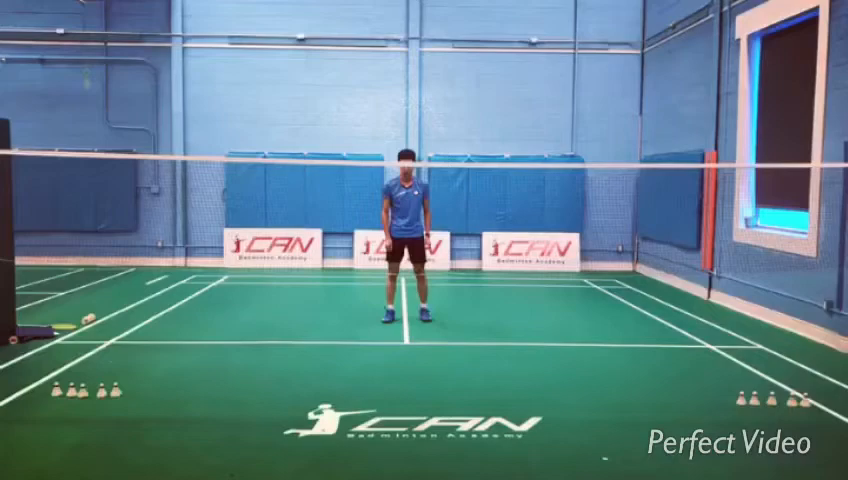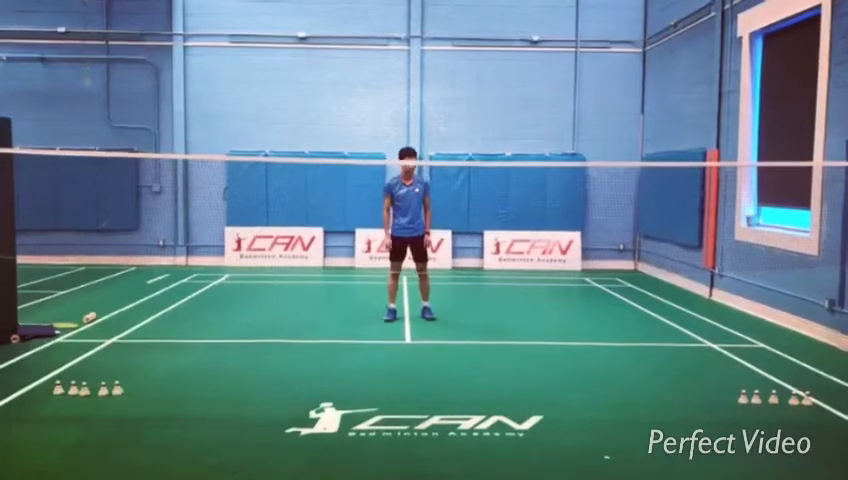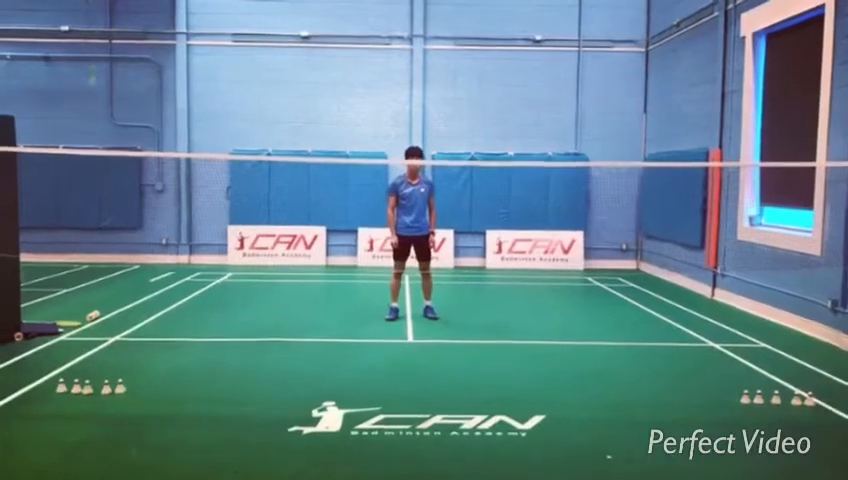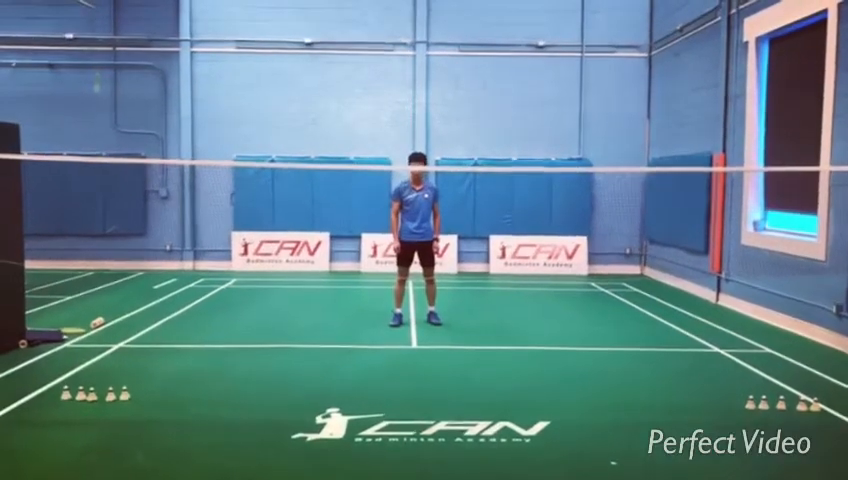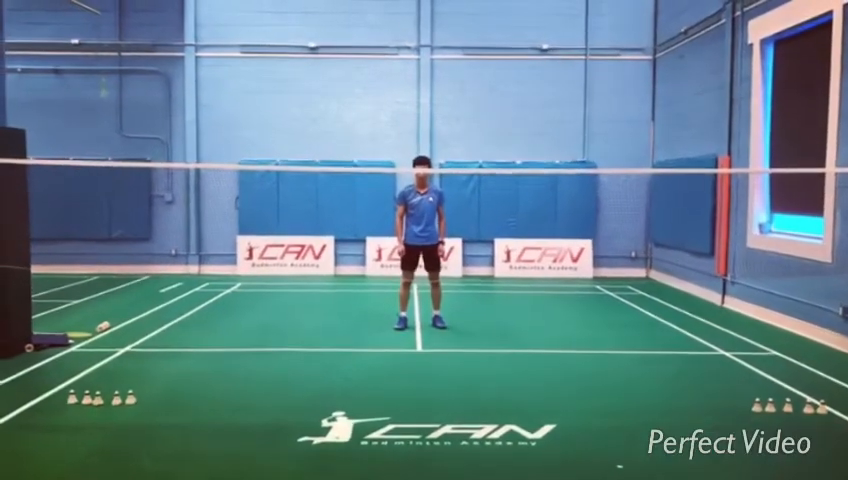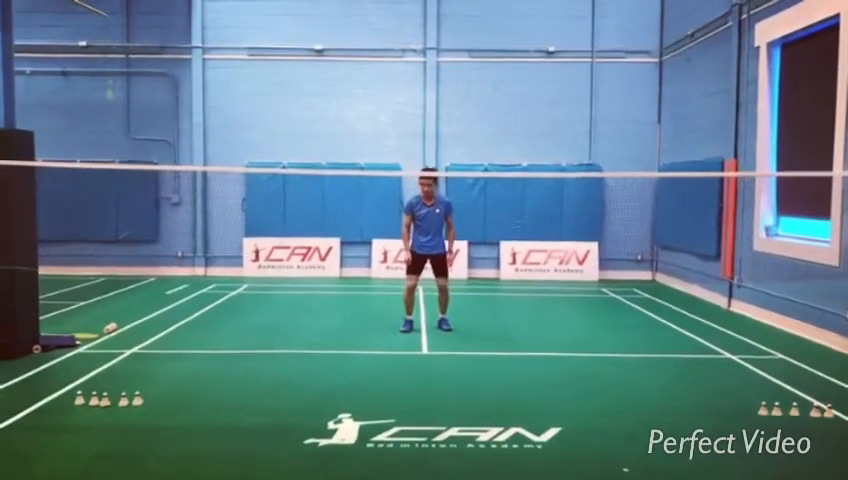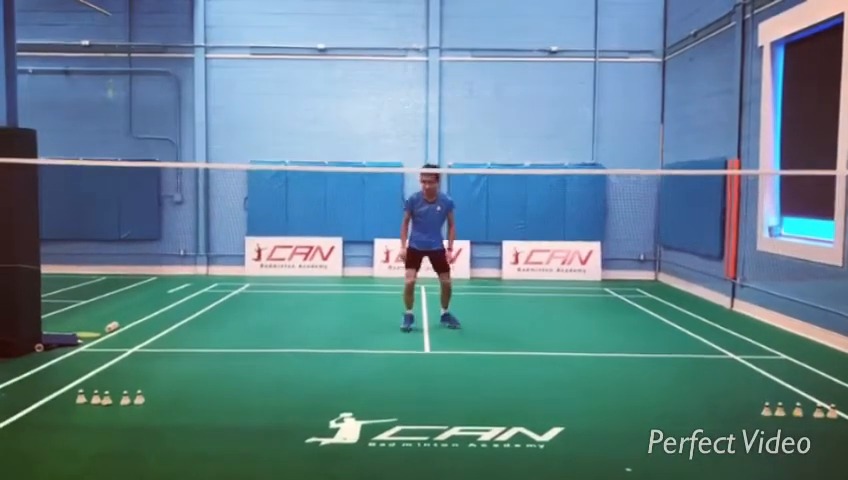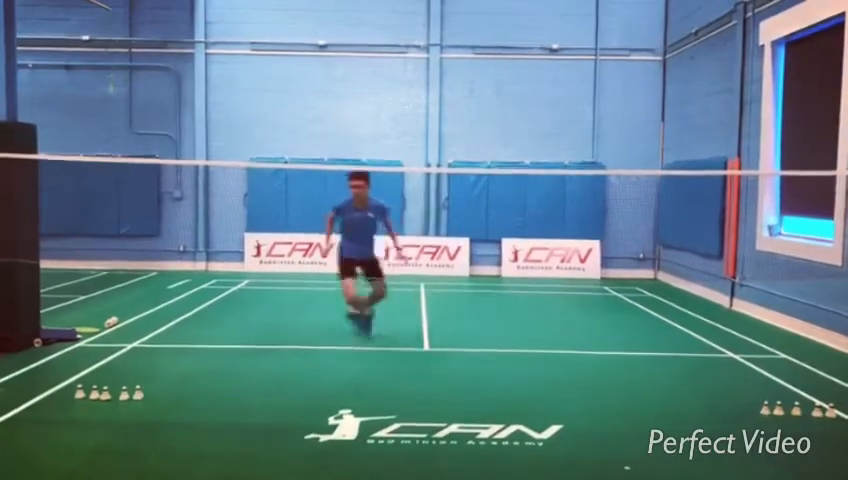
dt=0.5s
person 1, frame 1
left shoulder: (422, 186)
right shoulder: (390, 186)
left elbow: (427, 211)
right elbow: (385, 212)
left wrist: (428, 234)
right wrist: (387, 236)
left hip: (416, 235)
right hip: (396, 236)
left knee: (420, 273)
right knee: (392, 274)
left ankle: (424, 308)
right ankle: (390, 309)
person 1, frame 2
left shoulder: (423, 184)
right shoulder: (391, 184)
left elbow: (427, 209)
right elbow: (386, 210)
left wrist: (427, 232)
right wrist: (387, 235)
left hip: (418, 234)
right hip: (397, 235)
left knee: (423, 271)
right knee: (394, 272)
left ankle: (426, 306)
right ankle: (392, 308)
person 1, frame 3
left shoulder: (428, 184)
right shoulder: (397, 183)
left elbow: (432, 209)
right elbow: (391, 210)
left wrist: (432, 232)
right wrist: (393, 234)
left hip: (422, 234)
right hip: (402, 234)
left knee: (426, 271)
right knee: (397, 271)
left ankle: (428, 306)
right ankle: (394, 307)
person 1, frame 4
left shoulder: (432, 189)
right shoulder: (401, 189)
left elbow: (436, 215)
right elbow: (394, 214)
left wrist: (436, 238)
right wrist: (395, 238)
left hip: (426, 239)
right hip: (405, 239)
left knee: (430, 277)
right knee: (401, 277)
left ankle: (432, 311)
right ankle: (398, 313)
person 1, frame 5
left shoulder: (437, 193)
right shoulder: (405, 193)
left elbow: (441, 219)
right elbow: (399, 218)
left wrist: (441, 241)
right wrist: (400, 242)
left hip: (432, 243)
right hip: (410, 243)
left knee: (435, 281)
right knee: (406, 281)
left ankle: (437, 315)
right ankle: (403, 316)
person 1, frame 6
left shoulder: (445, 203)
right shoulder: (412, 203)
left elbow: (450, 228)
right elbow: (406, 228)
left wrist: (450, 251)
right wrist: (407, 250)
left hip: (439, 251)
right hip: (417, 250)
left knee: (443, 286)
right knee: (410, 285)
left ankle: (442, 318)
right ankle: (408, 319)
person 1, frame 7
left shoulder: (446, 202)
right shoulder: (413, 200)
left elbow: (450, 228)
right elbow: (405, 224)
left wrist: (449, 249)
right wrist: (403, 246)
left hip: (436, 247)
right hip: (415, 246)
left knee: (446, 282)
right knee: (409, 282)
left ankle: (445, 313)
right ankle: (409, 315)
person 1, frame 8
left shoulder: (379, 207)
right shoulder: (343, 207)
left elbow: (389, 227)
right elbow: (330, 219)
left wrist: (397, 246)
right wrist: (327, 239)
left hip: (368, 255)
right hip: (347, 256)
left knee: (380, 292)
right knee: (352, 297)
left ankle: (359, 311)
right ankle: (361, 315)
